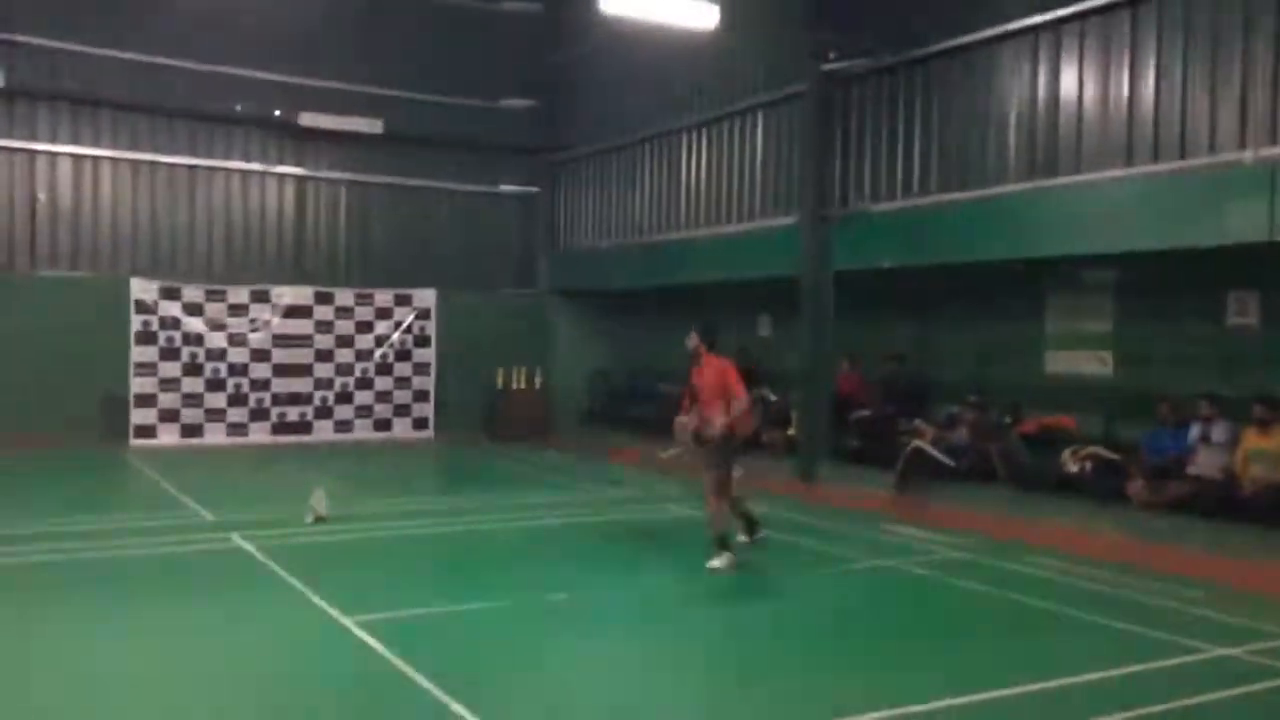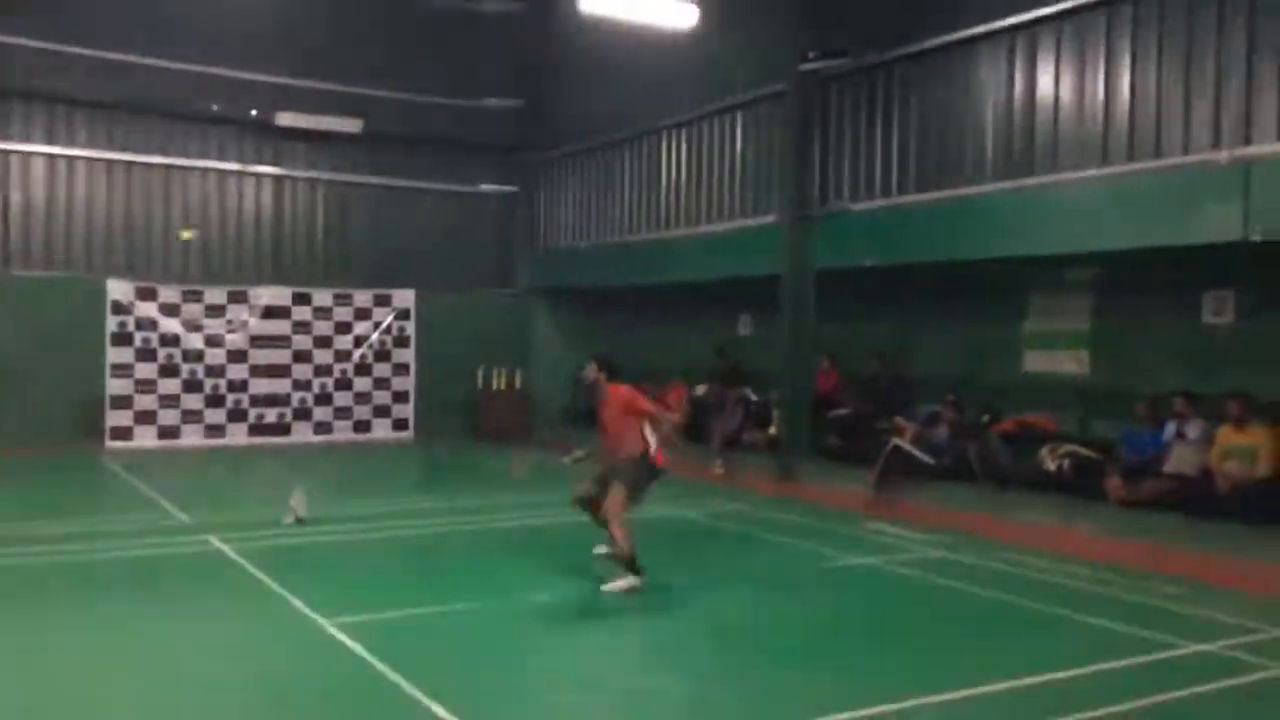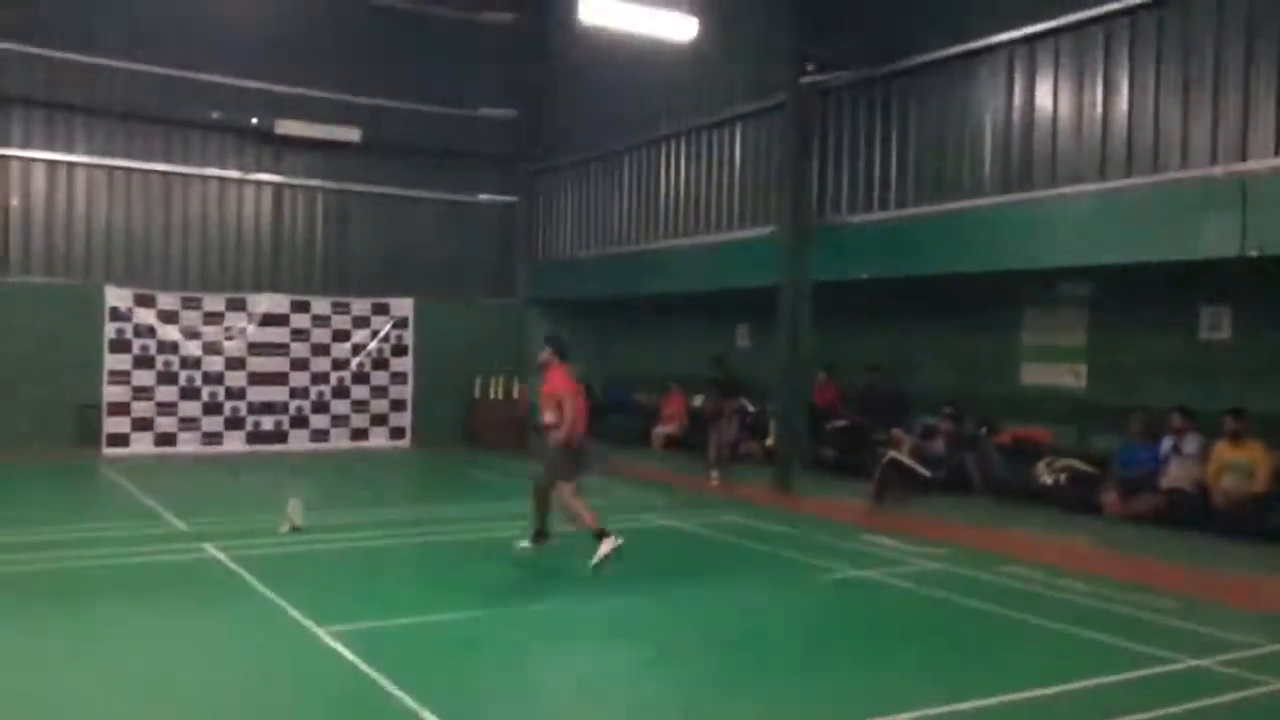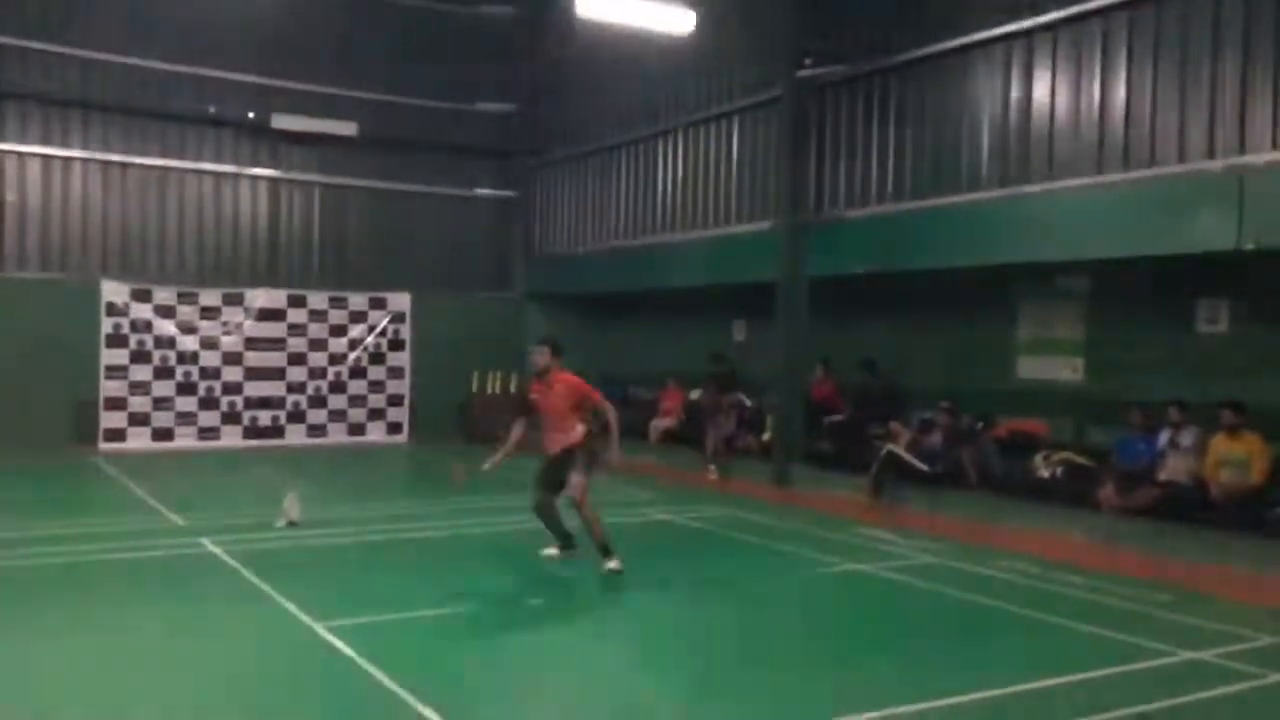
dt=0.5s
person 1, frame 1
left shoulder: (722, 365)
right shoulder: (696, 371)
left elbow: (743, 401)
right elbow: (694, 404)
left wrist: (724, 423)
right wrist: (687, 421)
left hip: (729, 433)
right hip: (713, 434)
left knee: (712, 485)
right knee: (721, 487)
left ankle: (725, 550)
right ankle: (752, 527)
person 1, frame 2
left shoulder: (624, 395)
right shoulder: (602, 402)
left elbow: (662, 415)
left hip: (643, 461)
right hip: (624, 461)
left knee: (611, 510)
right knee: (582, 497)
left ankle: (633, 573)
right ankle: (620, 545)
person 1, frame 3
left shoulder: (557, 376)
right shoulder: (554, 376)
left elbow: (570, 405)
left wrist: (563, 433)
left hip: (565, 442)
right hip: (559, 442)
left knee: (566, 497)
right knee: (541, 488)
left ankle: (606, 538)
right ankle: (539, 536)
person 1, frame 4
left shoulder: (572, 384)
right shoulder: (532, 389)
left elbow: (607, 409)
right elbow: (522, 424)
left wrist: (614, 445)
right wrist: (501, 455)
left hip: (580, 448)
right hip: (554, 453)
left knee: (576, 495)
right knee: (542, 506)
left ankle: (608, 555)
right ankle: (566, 542)
